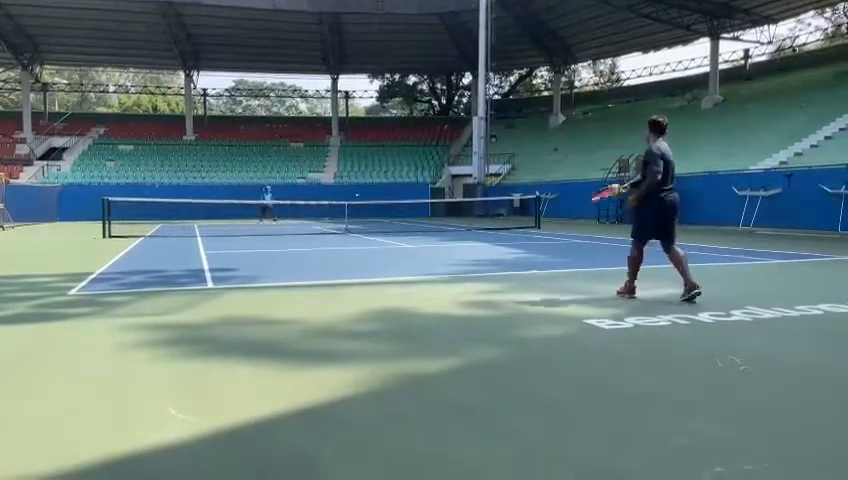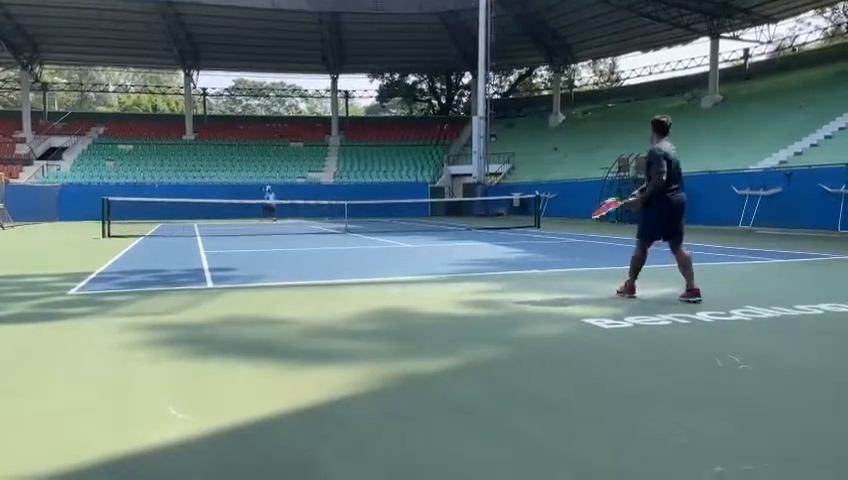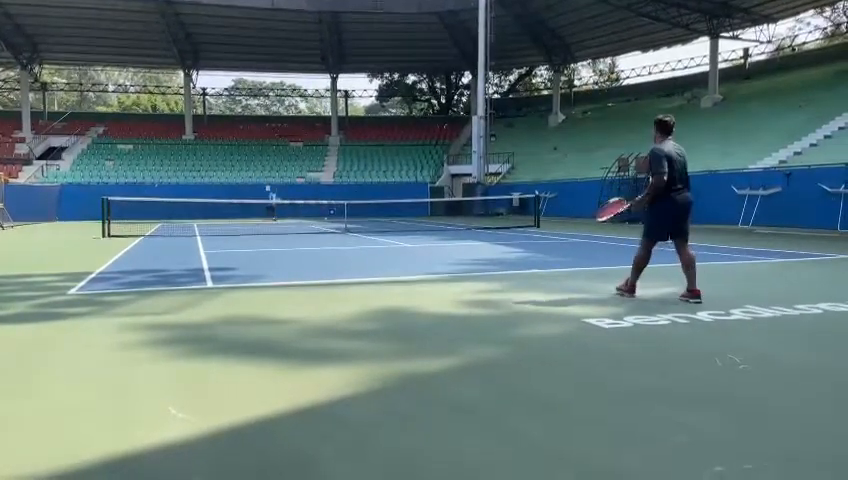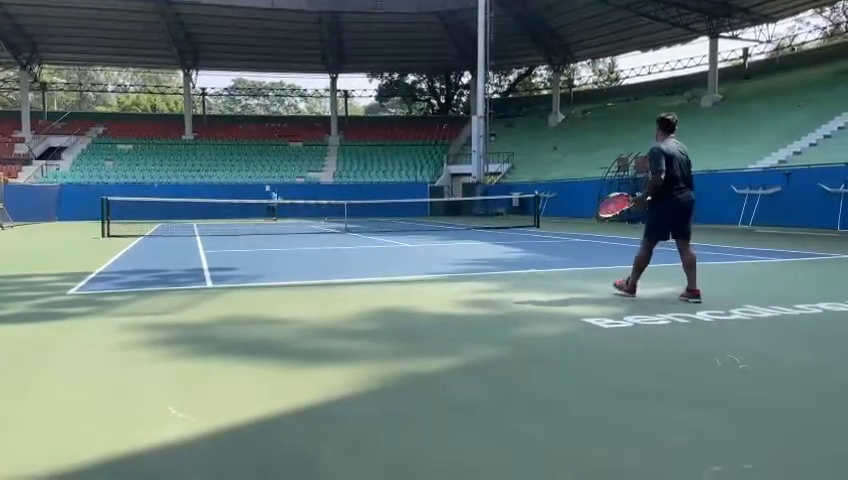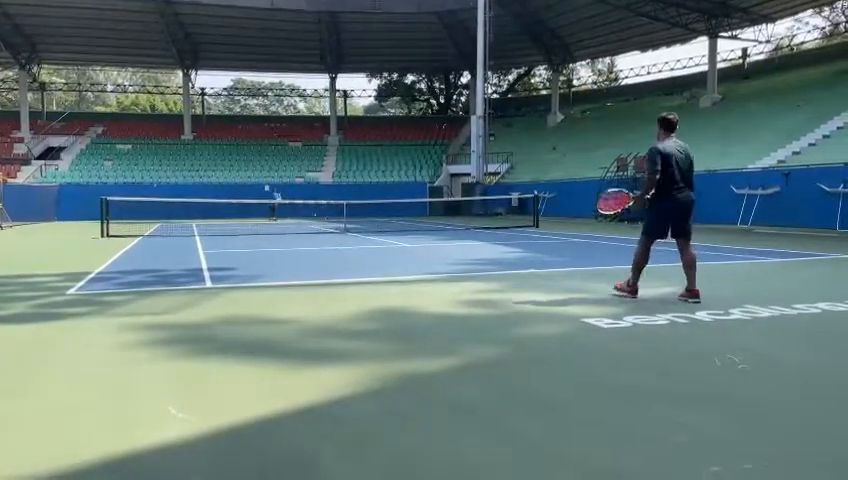
dt=0.1s
person 1, frame 1
left shoulder: (653, 149)
right shoulder: (664, 149)
left elbow: (654, 178)
left wrist: (636, 196)
right wrist: (629, 185)
left hip: (653, 204)
right hip: (669, 202)
left knee: (637, 245)
right knee: (670, 245)
left ankle: (630, 286)
right ankle: (690, 284)
person 1, frame 2
left shoulder: (656, 151)
right shoulder: (672, 150)
left elbow: (659, 179)
left wrist: (641, 199)
right wrist: (640, 191)
left hip: (659, 204)
right hip: (677, 201)
left knee: (642, 245)
right knee: (677, 246)
left ankle: (629, 286)
right ankle: (692, 289)
person 1, frame 3
left shoulder: (658, 151)
right shoulder: (679, 150)
left elbow: (660, 180)
left wrist: (644, 199)
right wrist: (648, 194)
left hip: (664, 204)
right hip: (683, 201)
left knee: (647, 244)
right knee: (683, 245)
left ankle: (630, 285)
right ankle: (693, 290)
person 1, frame 4
left shoulder: (658, 149)
right shoulder: (683, 149)
left elbow: (657, 178)
left wrist: (643, 197)
left hip: (664, 203)
right hip: (685, 200)
left knee: (648, 244)
right knee: (685, 245)
left ankle: (630, 284)
right ankle: (692, 290)
person 1, frame 5
left shoulder: (657, 149)
right shoulder: (686, 148)
left elbow: (653, 178)
right elbow: (687, 176)
left wrist: (642, 195)
left hip: (663, 202)
right hip: (685, 200)
left knee: (645, 243)
right knee: (685, 245)
left ankle: (631, 285)
right ankle: (692, 290)
